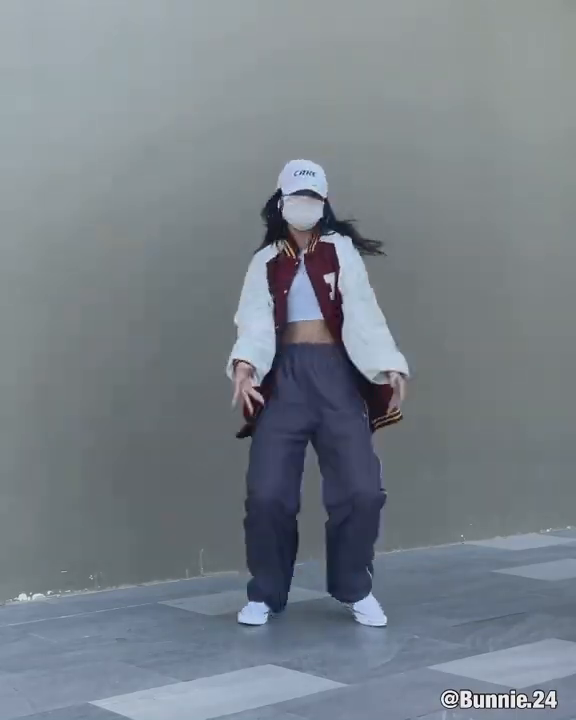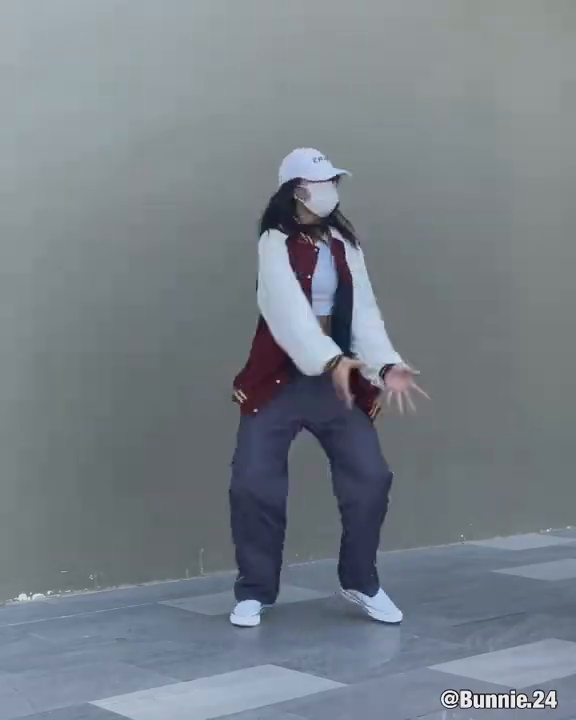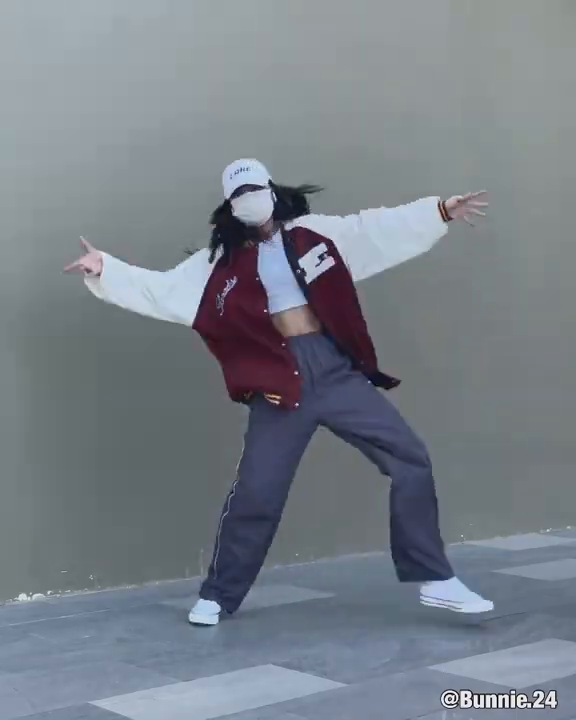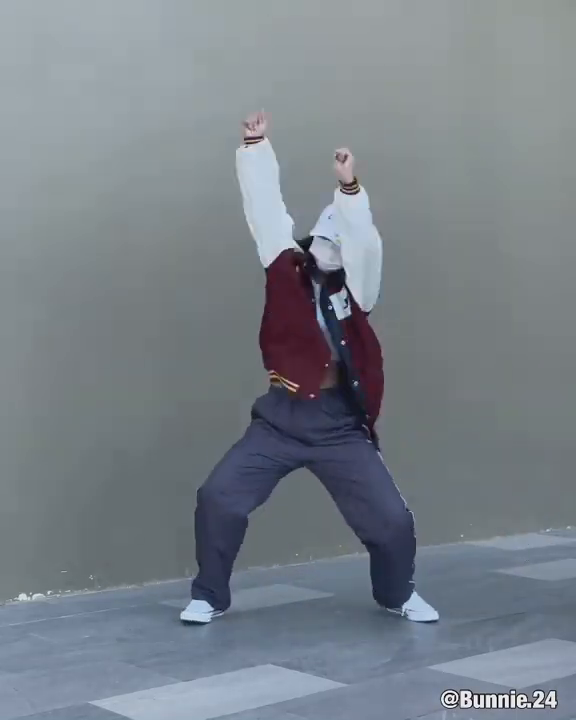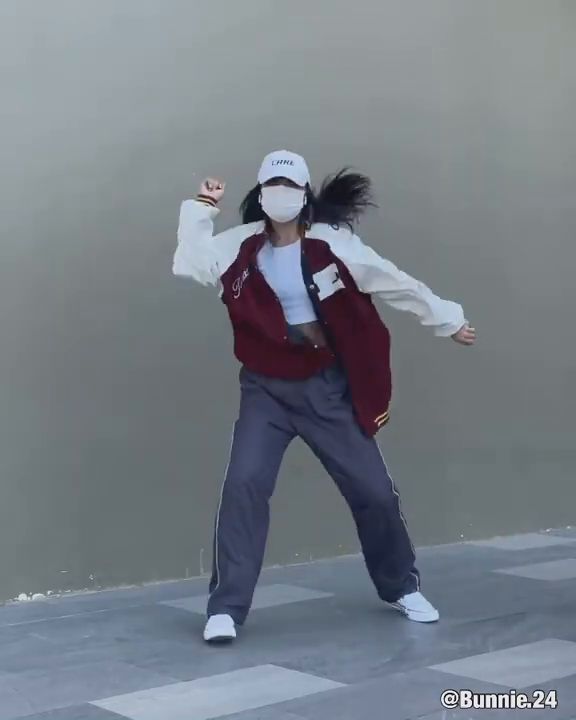
dt=0.5s
person 1, frame 1
left shoulder: (340, 250)
right shoulder: (268, 261)
left elbow: (363, 317)
right elbow: (255, 324)
left wrist: (392, 369)
right wrist: (244, 364)
left hip: (339, 378)
right hip: (284, 378)
left knee: (357, 490)
right knee: (270, 494)
left ankle: (352, 587)
right ankle: (265, 595)
person 1, frame 2
left shoulder: (345, 245)
right shoulder: (276, 243)
left elbow: (363, 314)
right elbow: (284, 309)
left wrist: (386, 365)
right wrist: (333, 361)
left hip: (339, 375)
right hip: (280, 376)
left knee: (371, 479)
right knee: (254, 486)
left ankle: (362, 583)
right ankle: (254, 592)
person 1, frame 3
left shoulder: (310, 231)
right shoulder: (225, 257)
left elbow: (378, 228)
right elbow: (167, 294)
left wrist: (442, 210)
right wrist: (103, 271)
left hip: (337, 368)
right hip: (280, 380)
left knee: (408, 458)
right knee: (258, 492)
left ankle: (432, 576)
right ankle: (218, 593)
person 1, frame 4
left shoulder: (355, 289)
right shoulder: (291, 269)
left elbow: (365, 251)
right elbow: (267, 215)
left wrist: (349, 187)
right wrist: (255, 144)
left hip: (338, 425)
right hip: (281, 421)
left knee: (392, 522)
right knee: (218, 500)
left ankle: (399, 595)
right ankle: (210, 595)
person 1, frame 5
left shoulder: (331, 242)
right shoulder: (243, 245)
left elbow: (396, 284)
right elbow: (191, 260)
left wrist: (448, 320)
right wrist: (203, 207)
left hip: (329, 385)
right hip: (268, 386)
left knee: (374, 493)
right knee: (245, 485)
left ankle: (402, 587)
right ankle: (227, 606)
